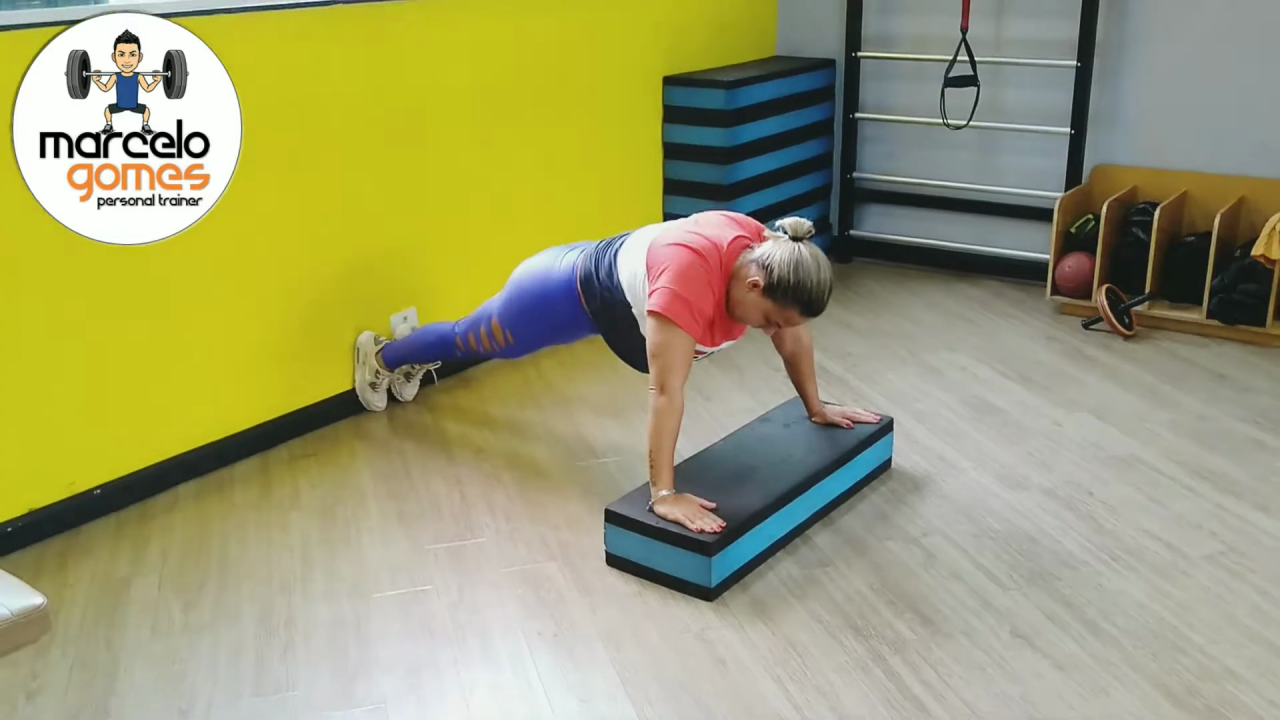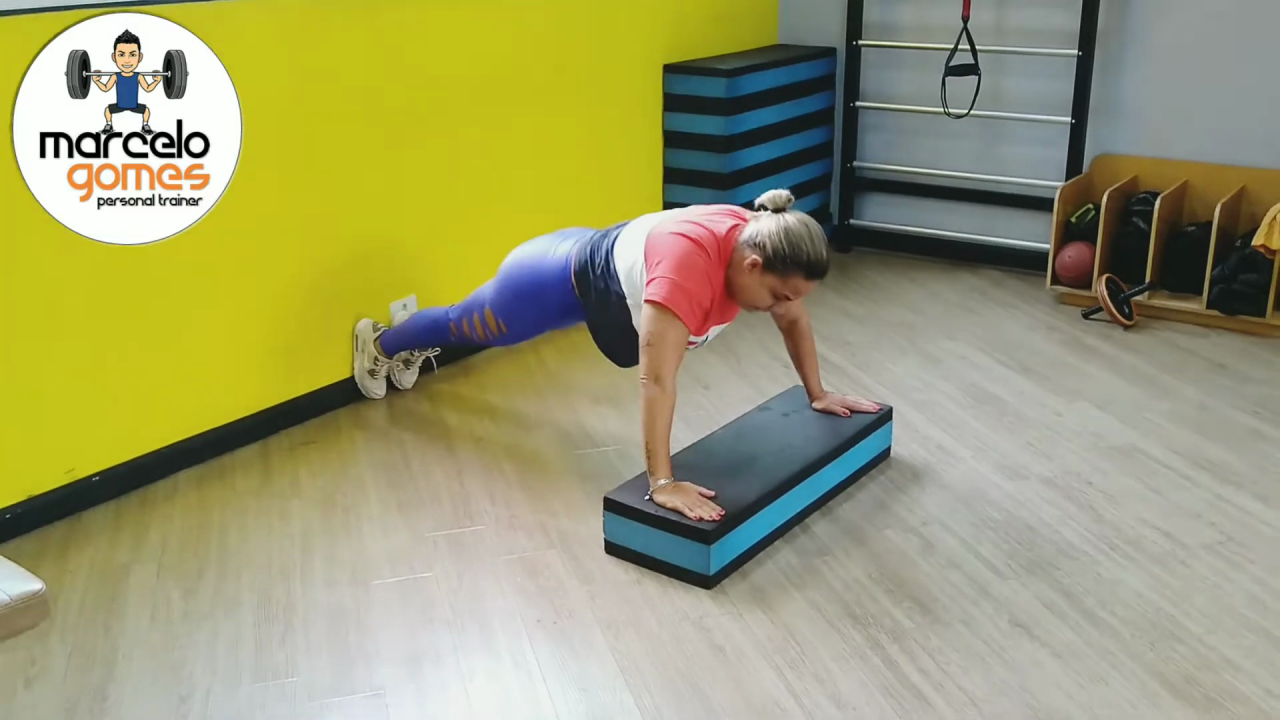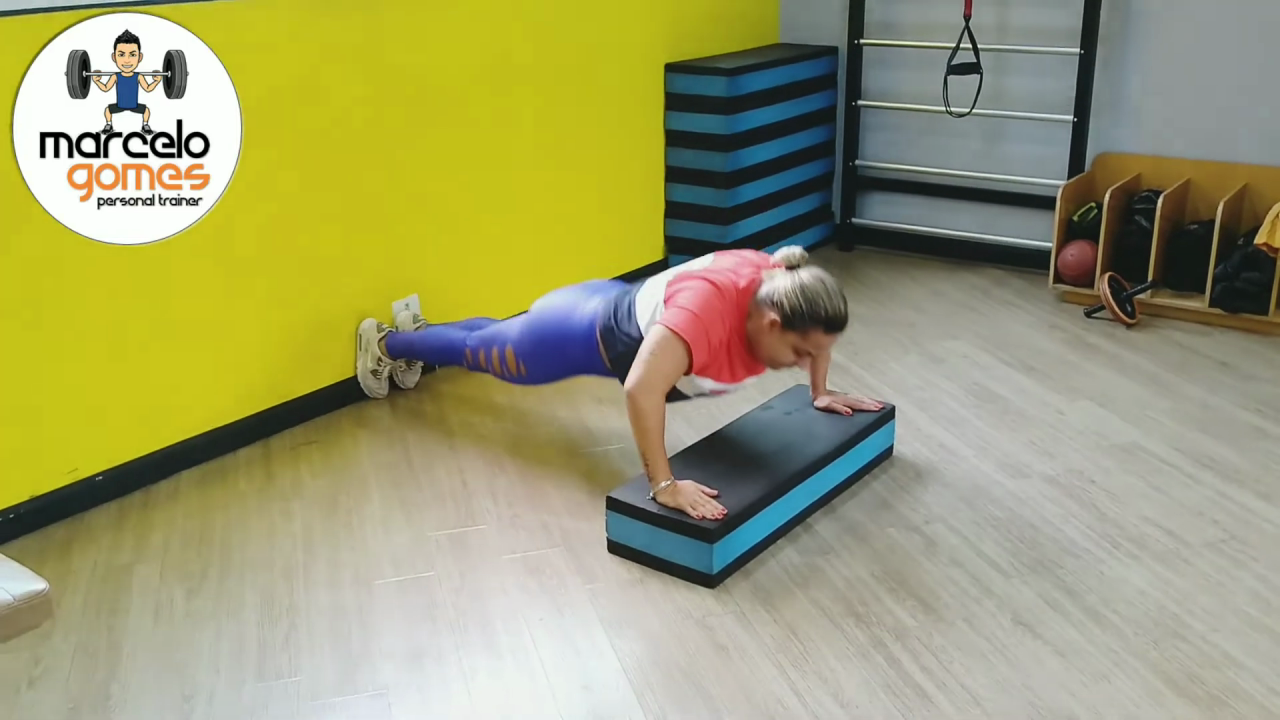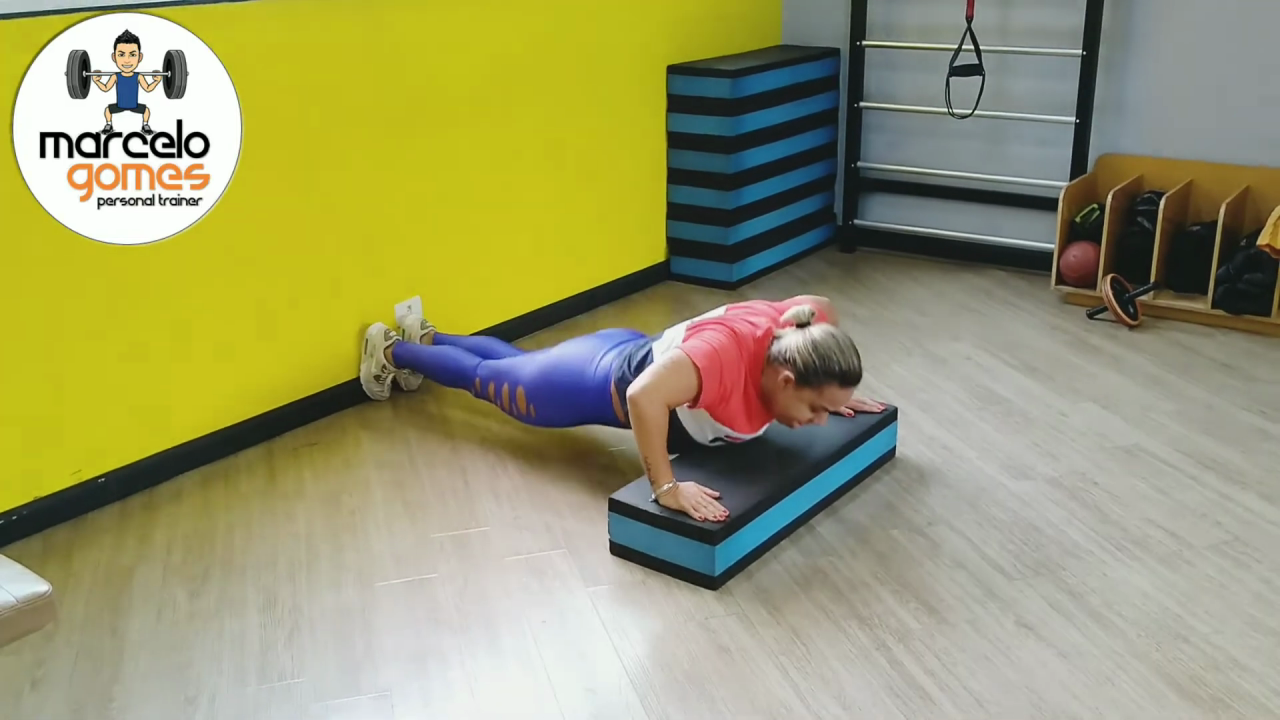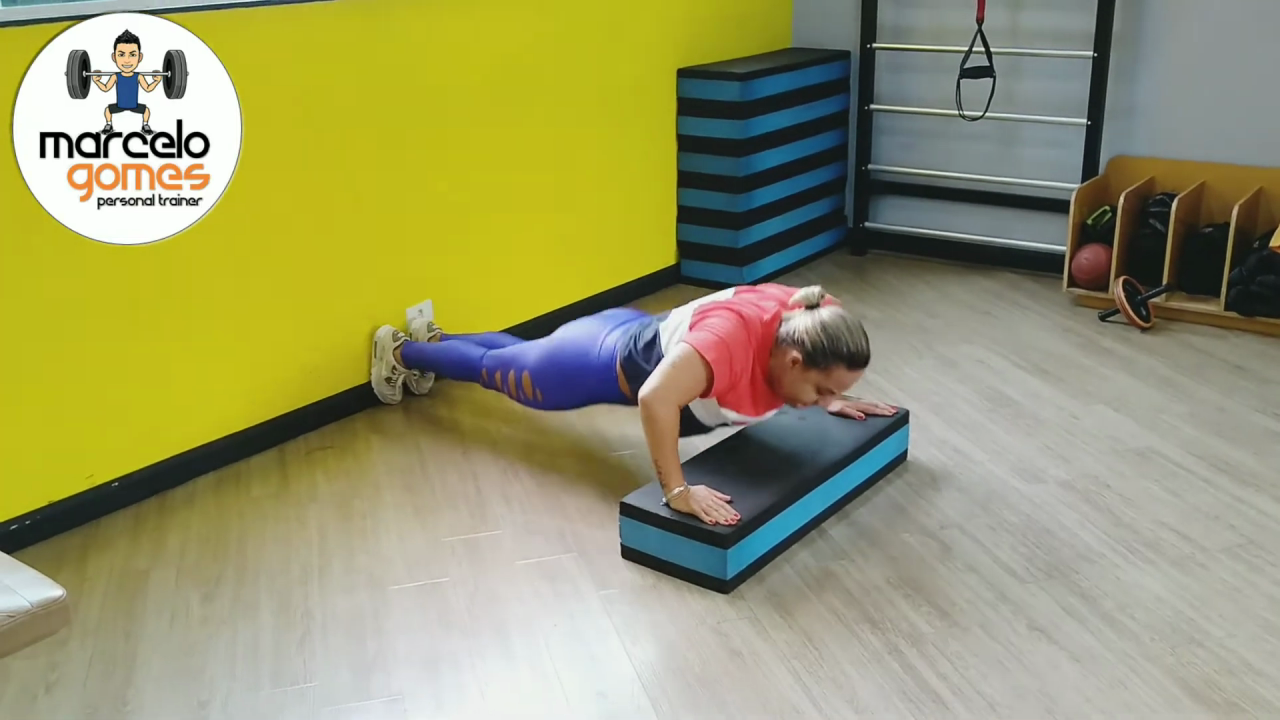
dt=0.4s
person 1, frame 1
left shoulder: (773, 261)
right shoulder: (692, 270)
left elbow: (795, 341)
right elbow: (666, 390)
left wrist: (816, 407)
right wrist: (663, 494)
left hip: (604, 290)
right hip: (567, 289)
left knee: (474, 342)
right knee: (469, 341)
left ankle: (412, 360)
right ankle: (382, 355)
person 1, frame 2
left shoulder: (766, 244)
right shoulder: (690, 260)
left elbow: (795, 321)
right elbow: (657, 380)
left wrist: (818, 394)
right wrist: (662, 484)
left hip: (596, 272)
right hip: (559, 278)
left knee: (466, 328)
right knee: (463, 327)
left ankle: (413, 349)
right ankle: (380, 344)
person 1, frame 3
left shoulder: (784, 290)
right shoulder: (710, 305)
left elbow: (815, 329)
right elbow: (641, 390)
left wrist: (822, 391)
right wrist: (664, 486)
left hip: (621, 313)
right hip: (585, 332)
left knee: (490, 340)
right knee: (477, 351)
left ankle: (418, 327)
right ankle: (386, 342)
person 1, frame 4
left shoulder: (795, 336)
right shoulder: (727, 353)
left elbow: (822, 307)
right elbow: (643, 397)
left wrist: (835, 399)
right wrist: (667, 488)
left hip: (633, 352)
right hip: (602, 384)
left knee: (513, 359)
right knee: (486, 380)
left ankle: (425, 336)
right ankle: (391, 348)
person 1, frame 5
left shoulder: (804, 321)
right shoulder: (734, 338)
right elbow: (655, 398)
left wrist: (841, 400)
right wrist: (678, 491)
left hip: (642, 337)
right hip: (607, 363)
left knee: (518, 352)
right knee: (492, 369)
left ankle: (434, 336)
right ankle: (400, 352)
